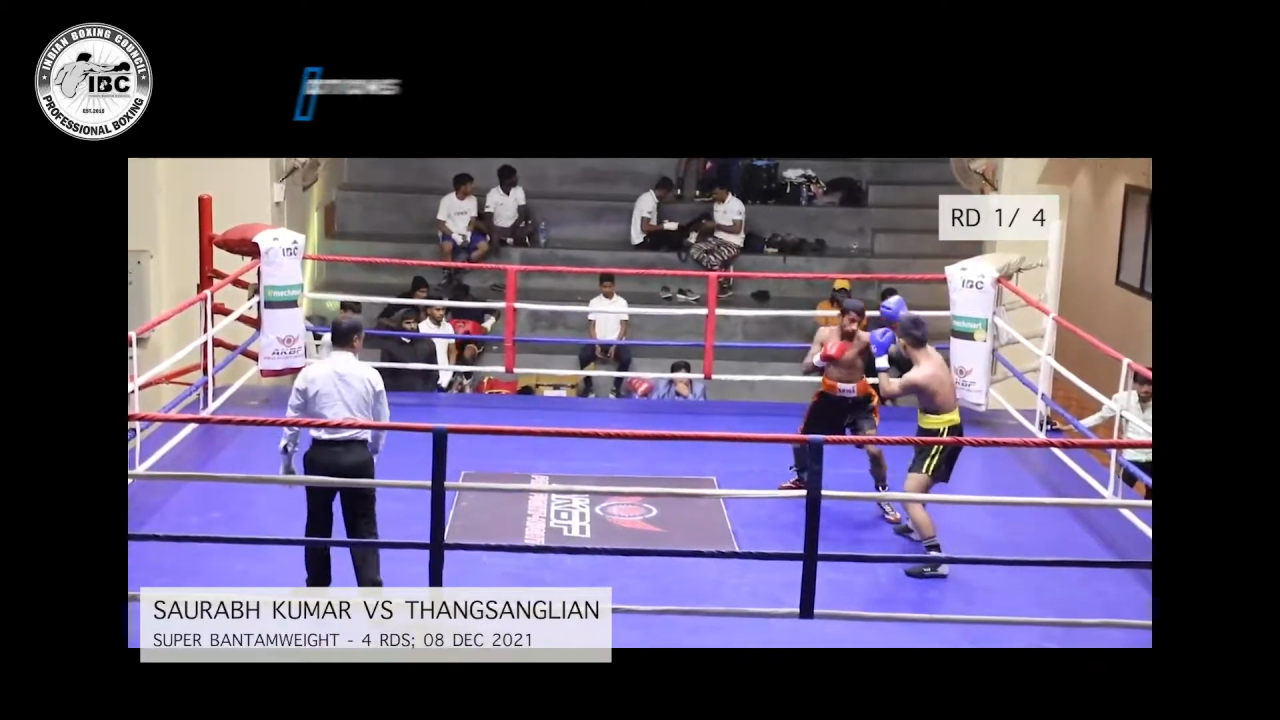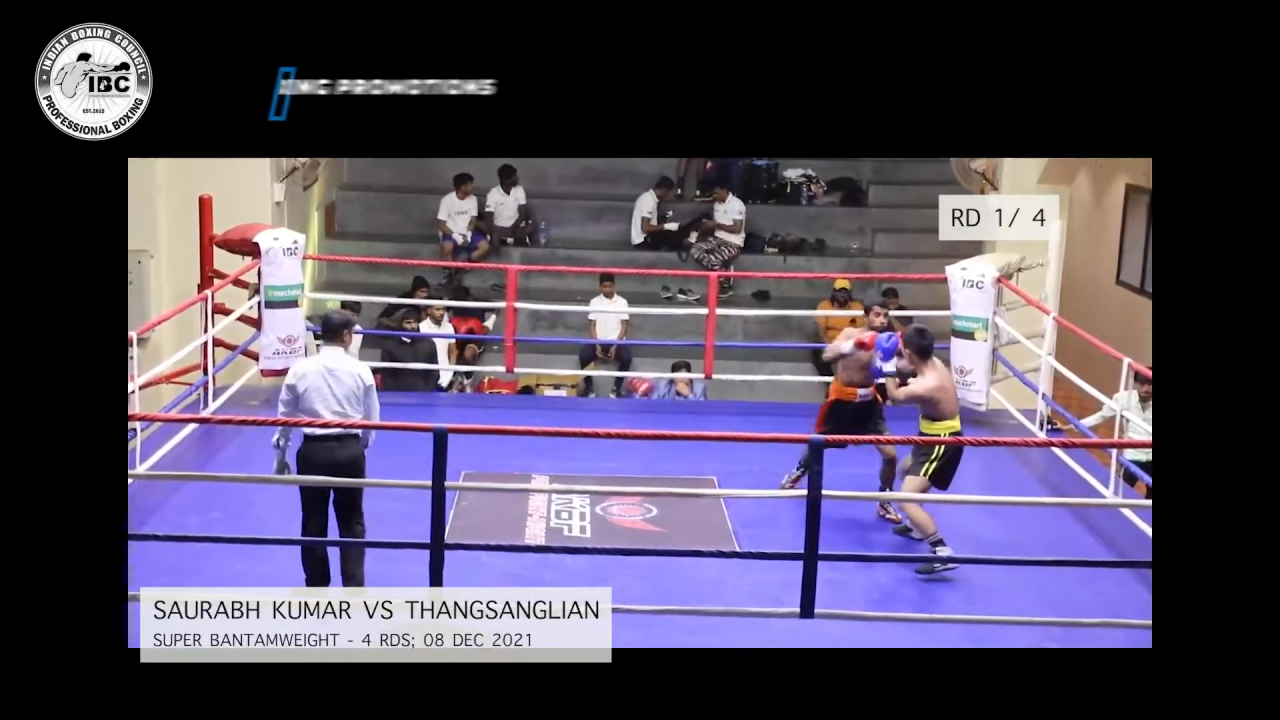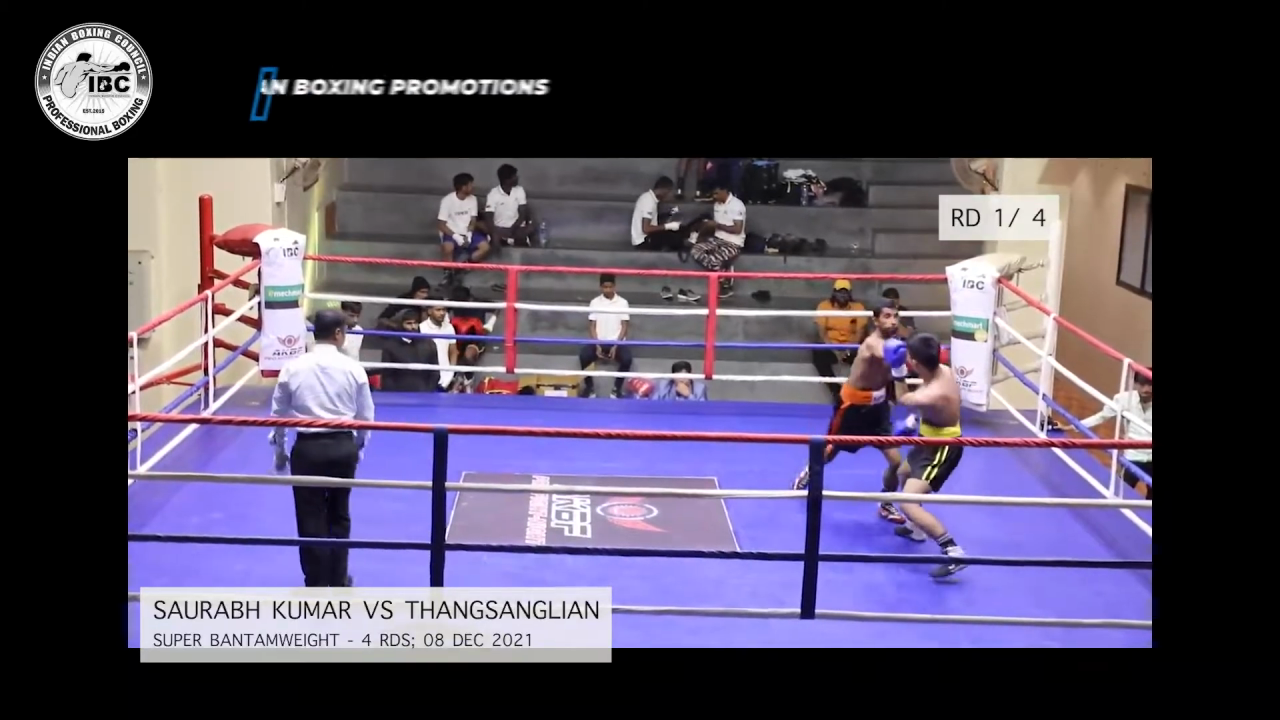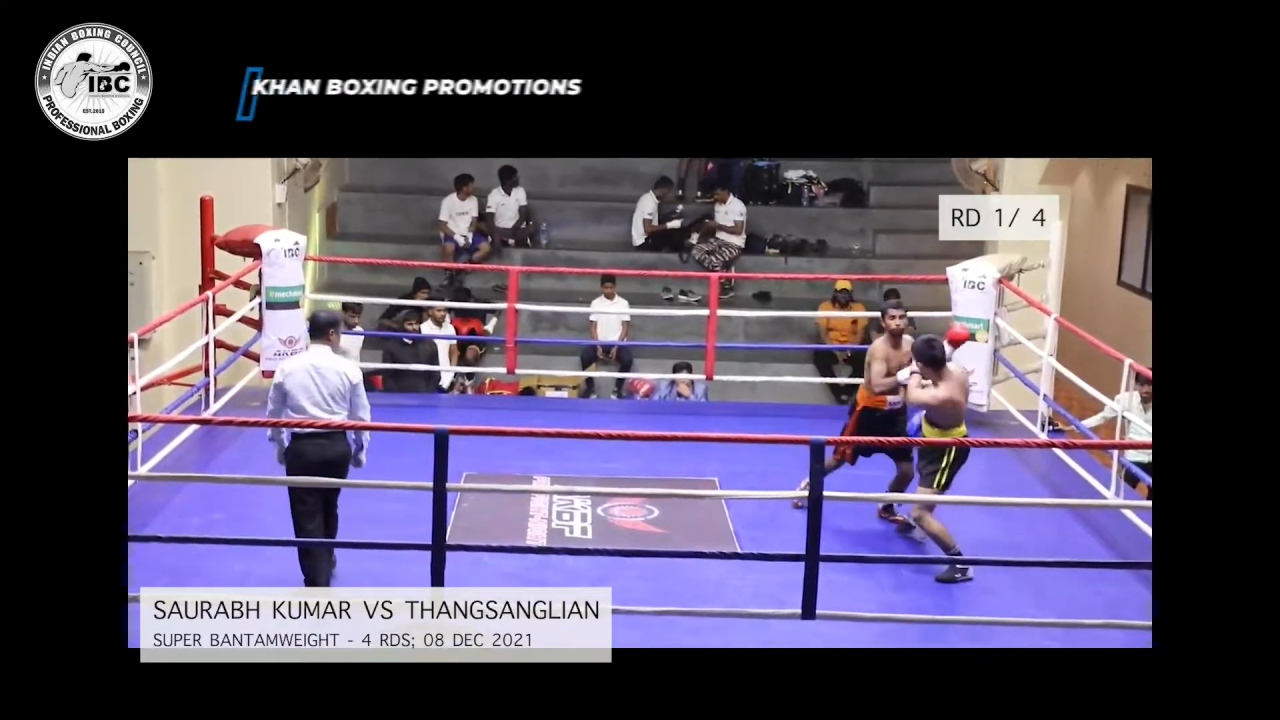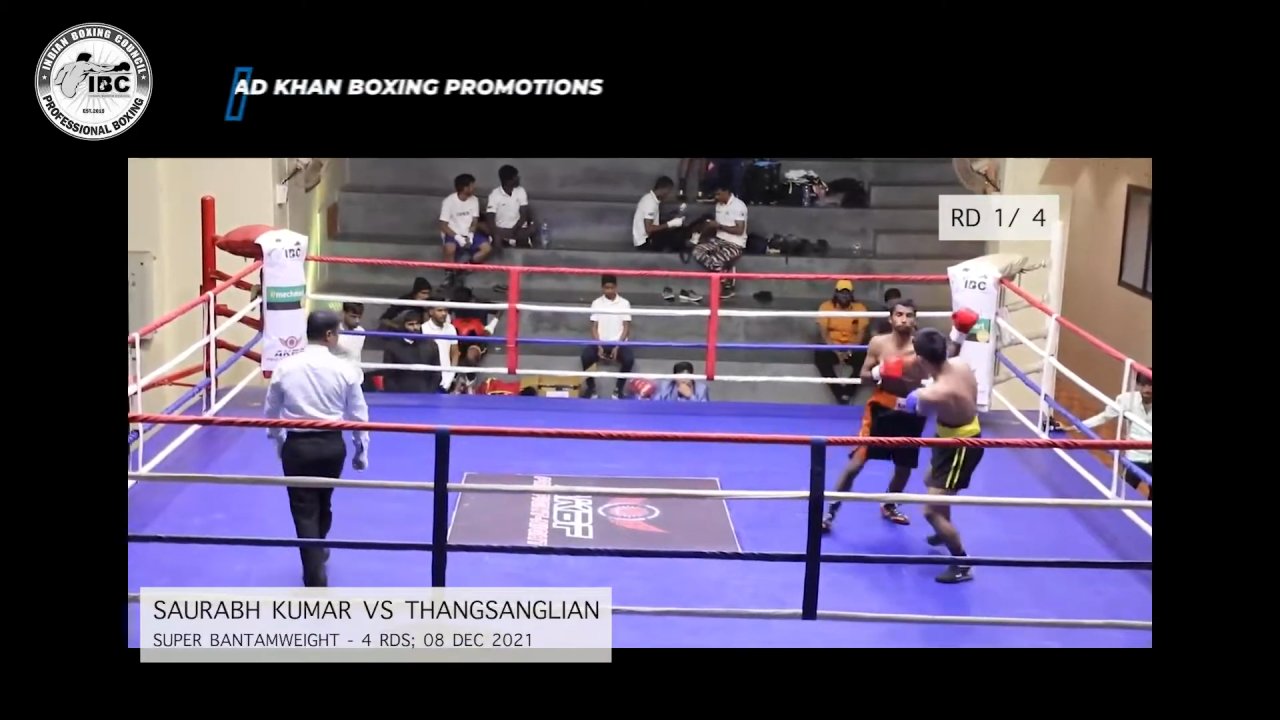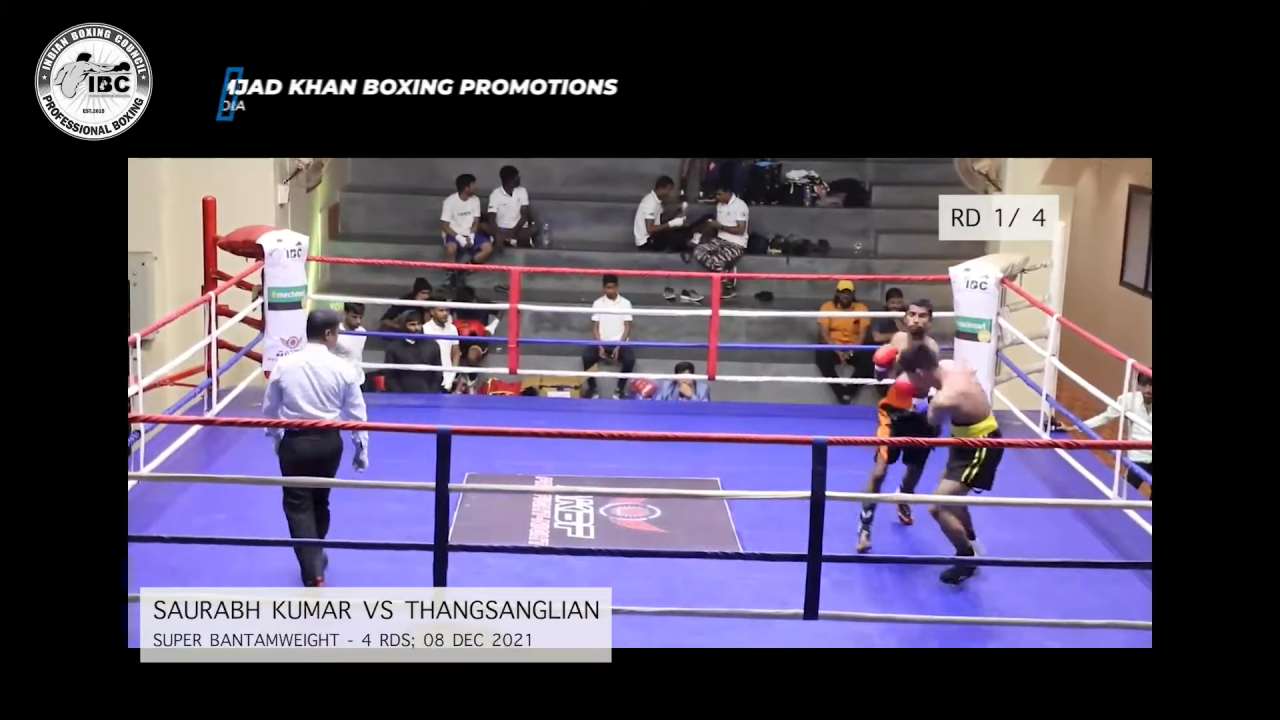
dt=0.1s
person 1, frame 1
left shoulder: (310, 374)
right shoulder: (370, 375)
left elbow: (293, 421)
right elbow: (381, 422)
left wrist: (287, 460)
right wrist: (372, 452)
left hip: (320, 455)
right hip: (358, 455)
left knee: (318, 525)
right knee: (363, 527)
left ankle: (317, 586)
right ankle: (370, 591)
person 1, frame 2
left shoulder: (300, 370)
right shoulder: (361, 371)
left elbow: (284, 416)
right elbow: (372, 418)
left wrist: (280, 454)
right wrist: (362, 446)
left hip: (313, 451)
right hip: (350, 451)
left knee: (314, 523)
right knee: (353, 522)
left ankle: (317, 587)
right ankle: (354, 587)
person 1, frame 3
left shoulder: (293, 368)
right shoulder: (353, 368)
left elbow: (278, 414)
right elbow: (365, 415)
left wrist: (279, 449)
right wrist: (359, 446)
left hip: (307, 448)
right hip: (343, 446)
left knee: (311, 518)
right knee: (339, 516)
left ankle: (318, 586)
right ankle: (338, 579)
person 1, frame 4
left shoulder: (288, 368)
right shoulder: (347, 369)
left elbow: (274, 413)
right elbow: (361, 415)
left wrist: (280, 444)
right wrist: (360, 450)
left hip: (302, 448)
right hip: (337, 446)
left knee: (307, 518)
right knee: (328, 511)
left ankle: (317, 585)
right ankle: (325, 564)
person 1, frame 5
left shoulder: (285, 368)
right shoulder: (344, 370)
left elbow: (270, 412)
right elbow: (358, 415)
left wrist: (279, 441)
right wrist: (361, 451)
left hip: (298, 446)
right hip: (332, 445)
left knee: (305, 512)
right knee: (321, 505)
left ankle: (317, 580)
right ankle: (316, 559)
person 1, frame 6
left shoulder: (284, 365)
right shoulder: (342, 368)
left elbow: (269, 409)
right elbow: (357, 414)
left wrist: (277, 439)
right wrist: (361, 450)
left hip: (295, 443)
right hip: (329, 442)
left knee: (298, 509)
right knee: (320, 504)
left ankle: (313, 574)
right ankle: (314, 560)
person 2, frame 1
left shoulder: (918, 376)
right shoulder: (932, 353)
left elbow: (887, 391)
left wrist: (881, 357)
right wrist: (904, 318)
left hip: (942, 436)
right hip: (939, 431)
left knee: (910, 496)
right knee: (917, 482)
left ankle: (935, 559)
right ankle: (916, 527)
person 2, frame 2
left shoulder: (924, 387)
right shoulder: (936, 364)
left elbow: (895, 396)
left wrist: (887, 363)
right wrist: (893, 363)
left hip: (941, 442)
right hip: (937, 437)
left knee: (906, 499)
right knee: (907, 471)
left ankle: (942, 552)
right ankle: (916, 526)
person 2, frame 3
left shoulder: (929, 397)
right shoulder: (945, 371)
left elbow: (903, 401)
right wrist: (911, 422)
left hip: (941, 447)
right hip: (933, 440)
left knee: (908, 504)
right knee: (904, 474)
left ankle: (953, 551)
right ankle: (915, 528)
person 2, frame 4
left shoulder: (935, 398)
right shoulder: (957, 370)
left elbow: (911, 397)
left wrist: (911, 373)
left hip: (947, 450)
right hip: (938, 441)
left knee: (920, 514)
right knee: (919, 475)
left ankle: (960, 563)
right ankle: (925, 529)
person 2, frame 5
left shoulder: (935, 394)
right shoulder: (961, 366)
left elbow: (920, 410)
left hip: (959, 448)
right hip: (959, 440)
left knee: (932, 512)
right knee: (932, 483)
left ankle: (962, 565)
right ankle: (947, 535)
person 2, frame 6
left shoulder: (945, 400)
right shoulder: (951, 365)
left elbow: (935, 422)
left hip: (980, 447)
right hip: (972, 439)
left knee: (938, 508)
right knee: (950, 497)
left ankle: (967, 559)
right ankle: (970, 543)
person 3, frame 1
left shoulder: (865, 339)
right shoulder: (824, 334)
right elbow: (806, 369)
right wrist: (820, 359)
left hip: (859, 399)
right hip: (830, 397)
left knee: (874, 451)
right knee: (802, 444)
left ankle: (883, 500)
right ankle: (801, 478)
person 3, frame 2
right shoulder: (850, 334)
right elbow: (828, 356)
right wrist: (852, 346)
left hip: (867, 402)
right hip: (841, 400)
left knee: (890, 454)
left ankle: (884, 503)
right ankle: (798, 473)
person 3, frame 3
left shoulder: (891, 342)
right shoulder: (873, 343)
left hip: (876, 404)
right hip: (854, 404)
left knee: (896, 459)
right knee: (830, 451)
left ankle: (886, 505)
right ankle: (807, 475)
person 3, frame 4
left shoulder: (909, 343)
right shoulder: (879, 349)
right elbow: (878, 387)
left hip: (895, 411)
right hip: (870, 409)
left knee: (907, 470)
right knee: (840, 458)
left ankle: (887, 507)
right ankle: (810, 484)
person 3, frame 5
right shoulder: (879, 343)
right elbow: (864, 376)
right wrist: (878, 374)
left hip: (909, 413)
right hip: (882, 408)
left knee: (904, 467)
right knee: (856, 464)
left ankle: (888, 506)
right ankle: (832, 509)
person 3, frame 6
left shoulder: (933, 349)
right shoulder: (897, 339)
right elbow: (881, 371)
right wrist: (880, 367)
left hip: (921, 414)
right hip: (894, 410)
left knee: (915, 471)
right knee: (879, 471)
left ankle: (903, 503)
right ankle: (865, 526)
